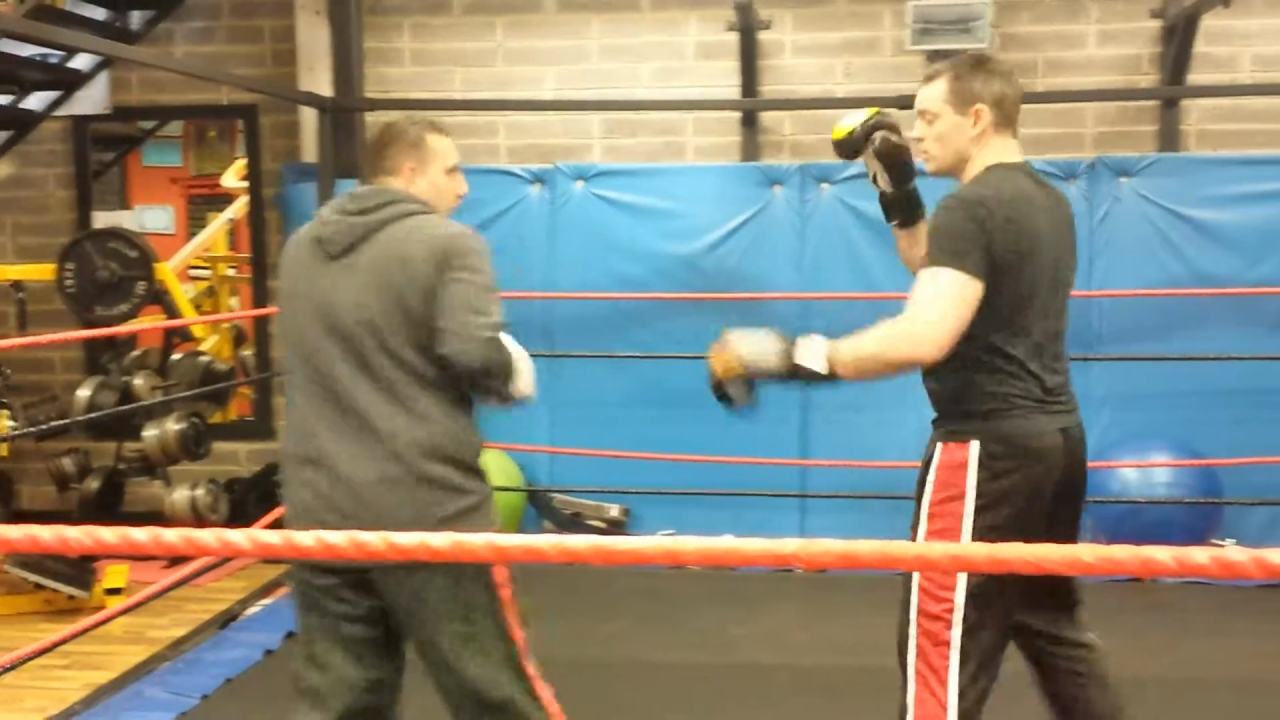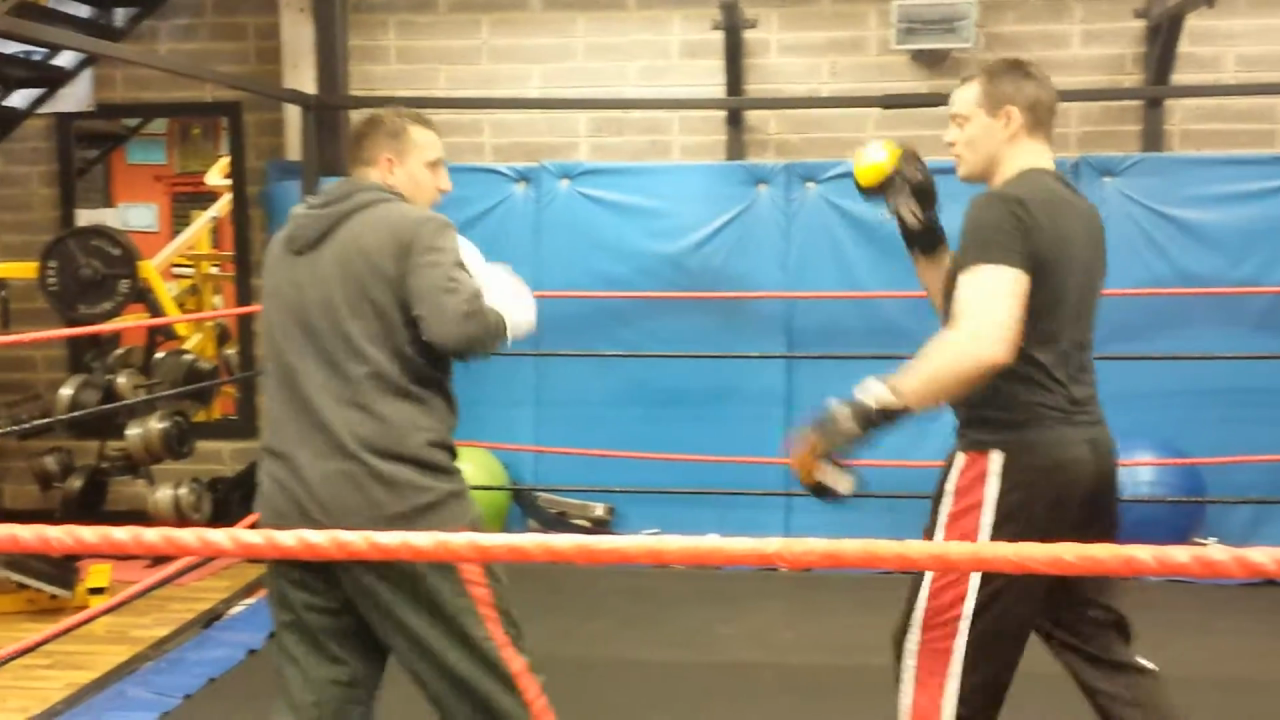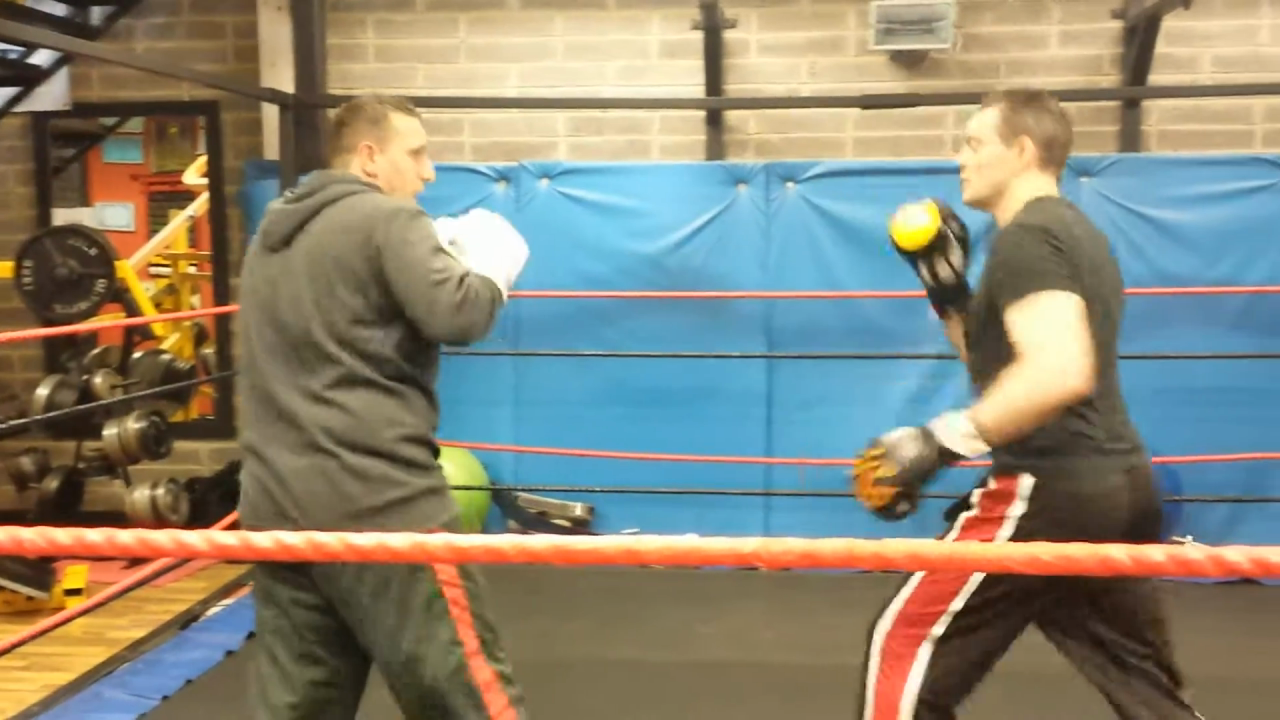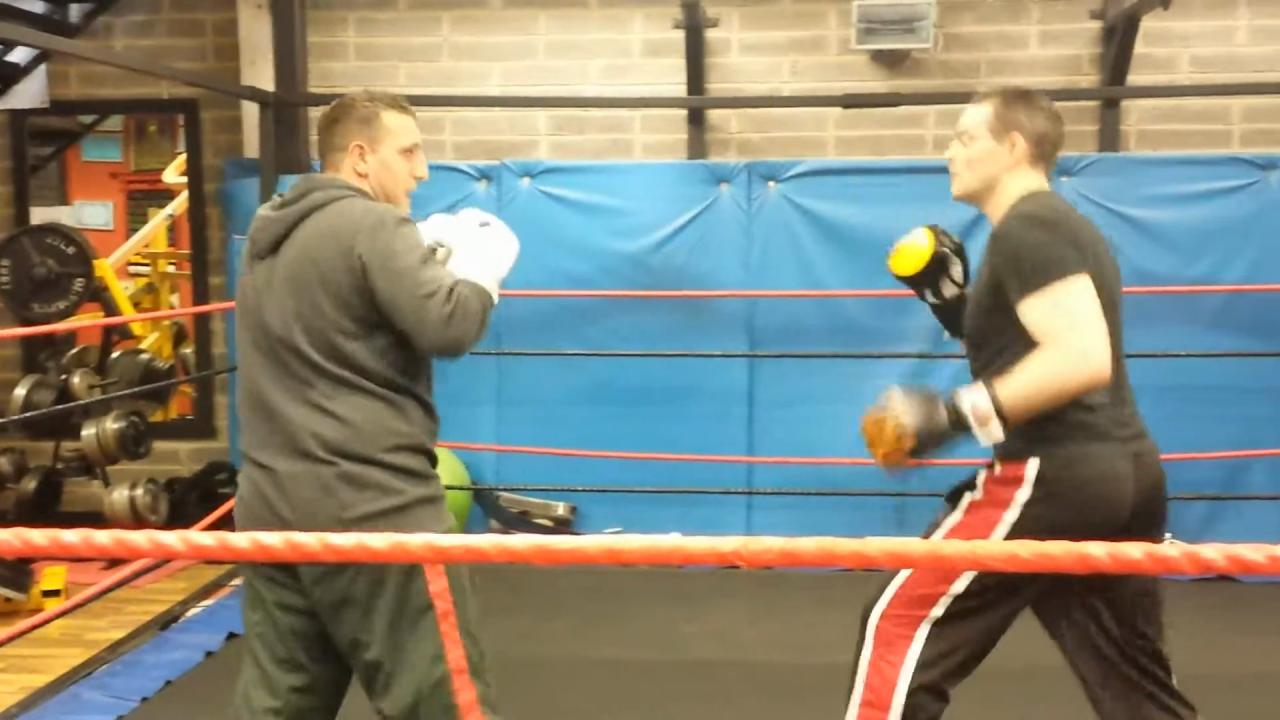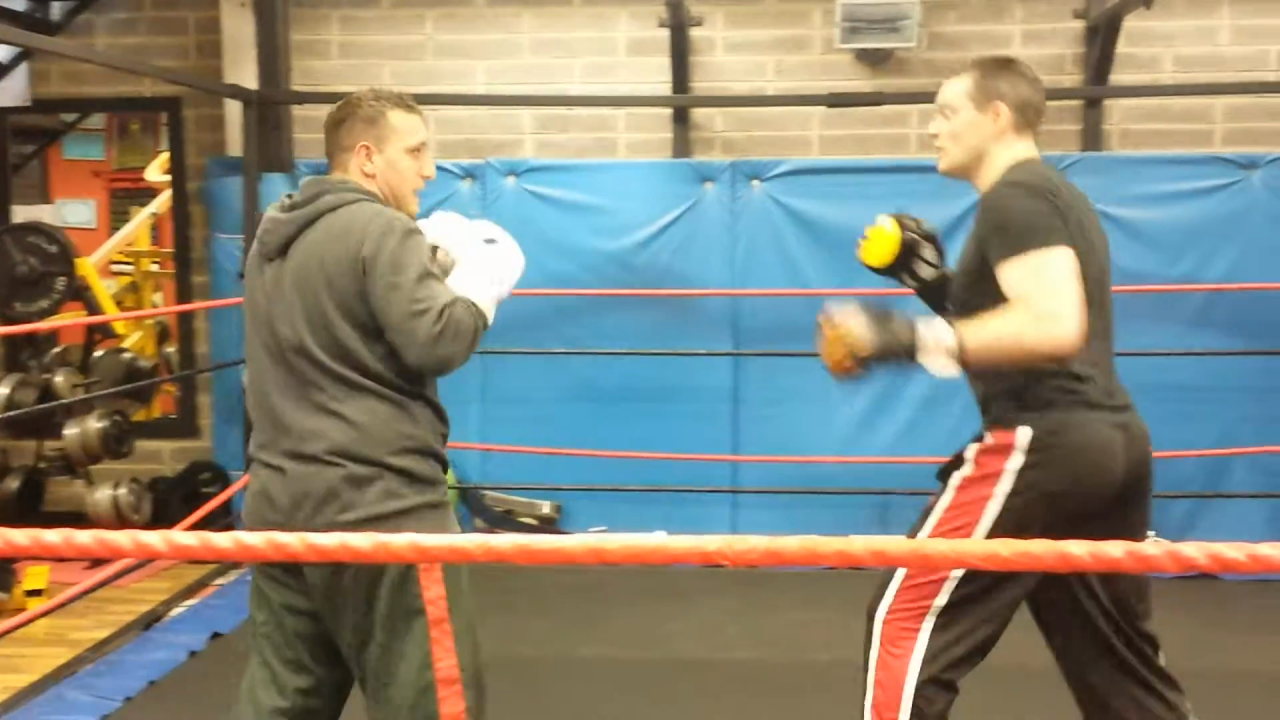
dt=0.1s
person 1, frame 1
left shoulder: (971, 209)
right shoulder: (1046, 200)
left elbow: (924, 337)
left wrist: (795, 355)
right wrist: (899, 197)
left hip: (987, 450)
right hip: (1052, 434)
left knee: (946, 645)
right knee: (1051, 626)
person 1, frame 2
left shoulder: (1006, 207)
right shoulder: (1074, 210)
left elbow: (982, 344)
left wrist: (865, 408)
right wrist: (922, 226)
left hip: (1017, 460)
right hip: (1080, 452)
left knee: (947, 662)
right knee: (1105, 654)
person 1, frame 3
left shoulder: (1029, 238)
right shoulder: (1074, 235)
left elbow: (1058, 376)
left wrist: (939, 441)
right wrist: (947, 290)
left hip: (1049, 489)
right hip: (1121, 483)
left knee: (907, 646)
person 1, frame 4
left shoulder: (1027, 230)
right shoulder: (1061, 228)
left elbow: (1083, 362)
left wrist: (959, 410)
right wrist: (957, 304)
left hip: (1055, 475)
right hip: (1125, 470)
left knee: (900, 628)
person 1, frame 5
left shoulder: (1016, 199)
right shoulder: (1052, 197)
left elbow: (1051, 327)
left wrist: (917, 336)
right wrist: (936, 286)
left hip: (1043, 447)
right hip: (1112, 444)
left knee: (907, 623)
person 2, frame 1
left shoulder: (300, 250)
right shoulder: (447, 245)
right elbow: (473, 351)
right wrist: (515, 370)
left hip: (321, 507)
right hip: (426, 508)
person 2, frame 2
left shoulder: (288, 242)
right shoulder: (414, 231)
right elbow: (461, 328)
right wrist: (507, 306)
left hip: (296, 504)
right hip: (400, 503)
person 2, frame 3
left shoulder: (270, 237)
right shoulder: (387, 222)
right elbow: (459, 316)
left wrist: (433, 259)
right wrist: (495, 259)
left hip: (278, 500)
right hip: (378, 499)
person 2, frame 4
left shoulder: (267, 234)
right shoulder: (374, 227)
right elbow: (444, 330)
left wrist: (425, 260)
right wrist: (481, 260)
left hip: (274, 507)
right hip: (376, 507)
person 2, frame 5
left shoulder: (276, 235)
right shoulder: (380, 231)
right elbow: (436, 342)
left wrist: (427, 266)
right wrist: (486, 275)
left hip: (284, 507)
right hip: (381, 511)
